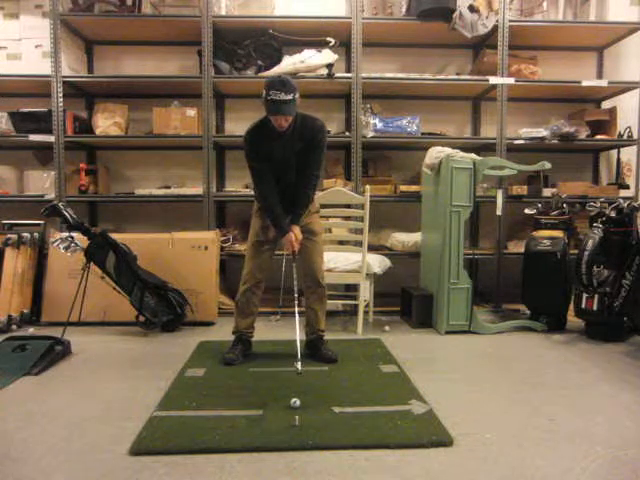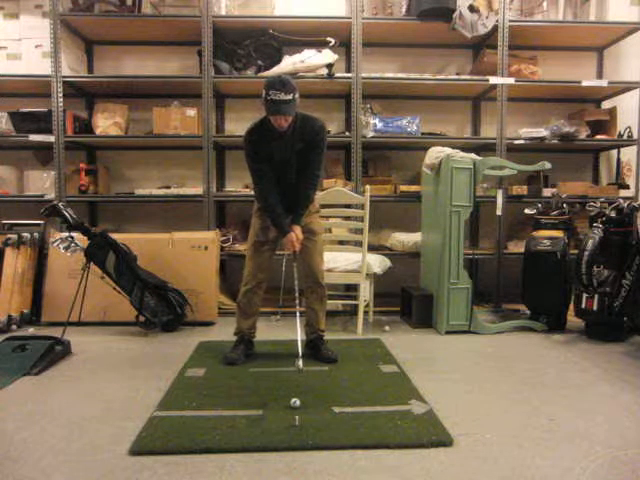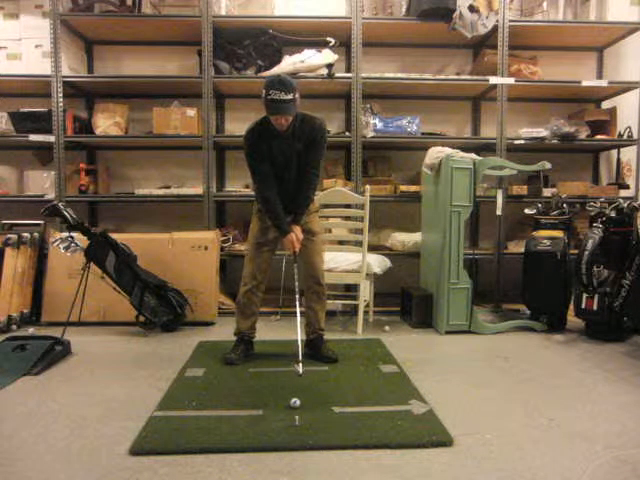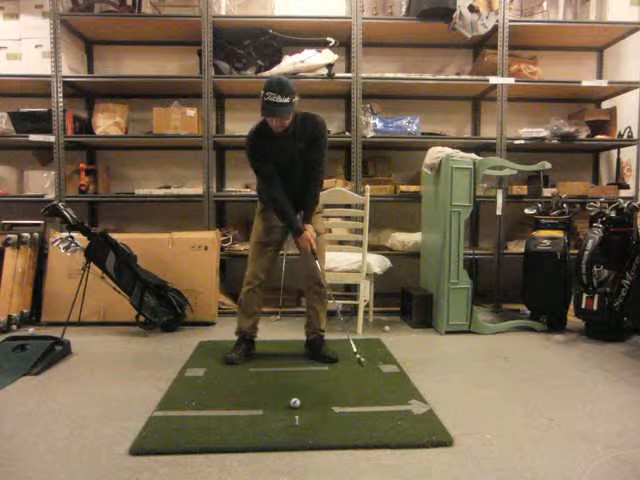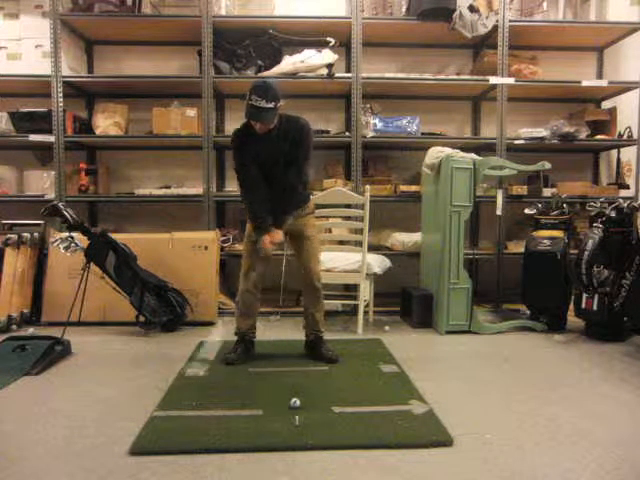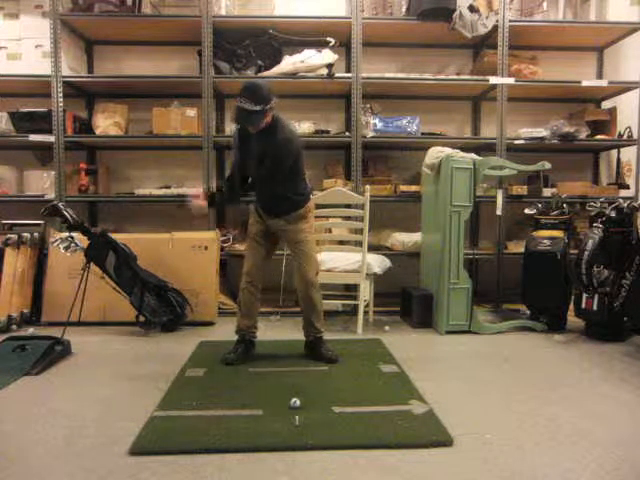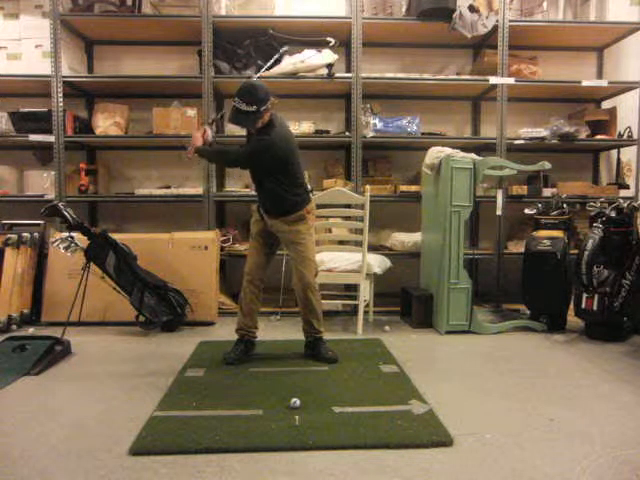
dt=0.3s
person 1, frame 1
left shoulder: (314, 129)
right shoulder: (254, 135)
left elbow: (310, 179)
right elbow: (264, 186)
left wrist: (296, 222)
right wrist: (282, 228)
left hip: (304, 208)
right hip: (267, 209)
left knee: (314, 275)
right knee: (252, 274)
left ankle: (315, 338)
right ankle: (242, 338)
person 1, frame 2
left shoulder: (314, 129)
right shoulder: (254, 135)
left elbow: (310, 179)
right elbow: (264, 186)
left wrist: (296, 222)
right wrist: (283, 228)
left hip: (304, 208)
right hip: (268, 210)
left knee: (314, 275)
right knee: (253, 274)
left ankle: (315, 338)
right ankle: (244, 338)
person 1, frame 3
left shoulder: (314, 128)
right shoulder: (254, 136)
left elbow: (310, 178)
right elbow: (265, 186)
left wrist: (298, 222)
right wrist: (284, 229)
left hip: (304, 209)
right hip: (268, 210)
left knee: (314, 274)
right knee: (253, 275)
left ankle: (314, 338)
right ankle: (244, 339)
person 1, frame 4
left shoulder: (315, 126)
right shoulder: (256, 138)
left elbow: (315, 176)
right elbow: (272, 187)
left wrist: (307, 221)
right wrist: (296, 229)
left hip: (307, 208)
right hip: (271, 210)
left knee: (315, 275)
right knee: (255, 275)
left ankle: (315, 339)
right ankle: (245, 338)
person 1, frame 5
left shoulder: (299, 130)
right shoulder: (241, 137)
left elbow: (294, 181)
right elbow: (249, 187)
left wrist: (280, 226)
right wrist: (262, 230)
left hip: (297, 211)
right hip: (261, 212)
left knee: (311, 276)
right knee: (249, 275)
left ankle: (314, 339)
right ankle: (245, 339)
person 1, frame 6
left shoulder: (283, 139)
right shoulder: (246, 130)
left elbow: (254, 184)
right elbow: (240, 172)
left hip: (294, 214)
right hip: (262, 213)
left knee: (307, 278)
right knee: (250, 276)
left ankle: (314, 340)
right ankle: (245, 339)
person 1, frame 7
left shoulder: (271, 142)
right shoulder: (261, 125)
left elbow: (235, 158)
right elbow: (243, 153)
left wrist: (201, 149)
right wrist: (208, 146)
left hip: (294, 216)
right hip: (265, 212)
left knee: (305, 280)
right knee: (252, 276)
left ankle: (314, 340)
right ankle: (245, 338)
